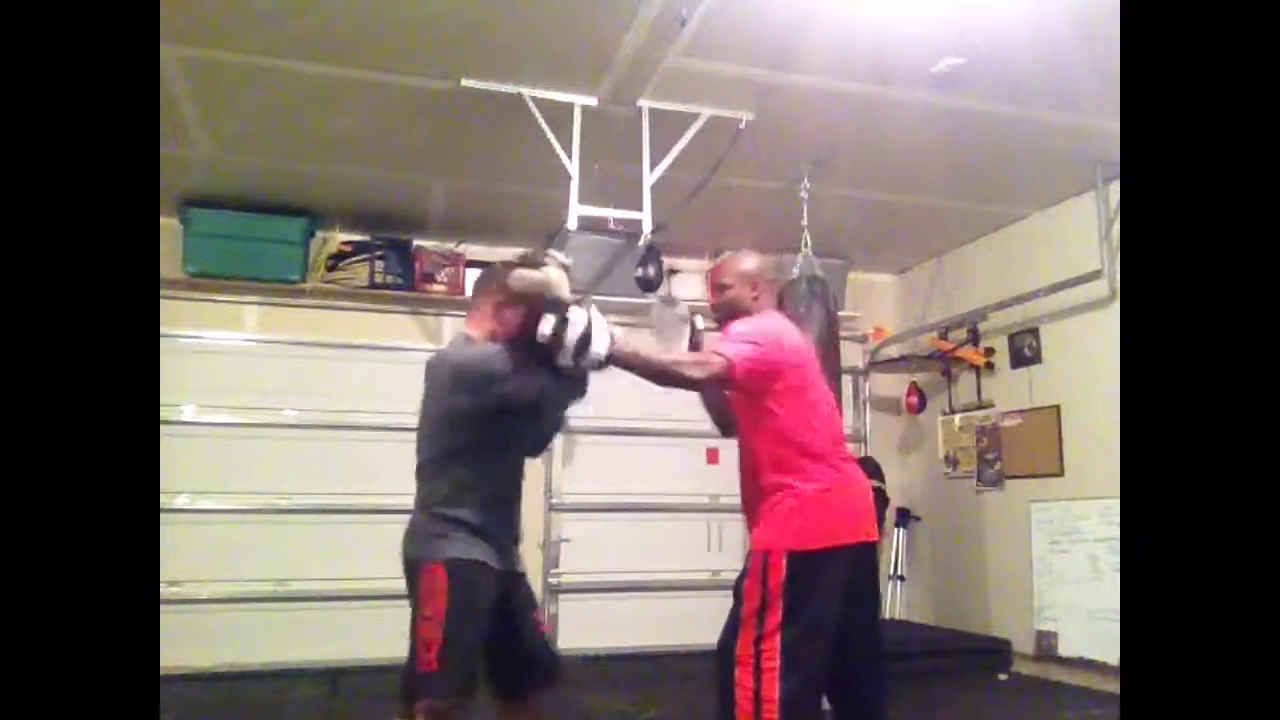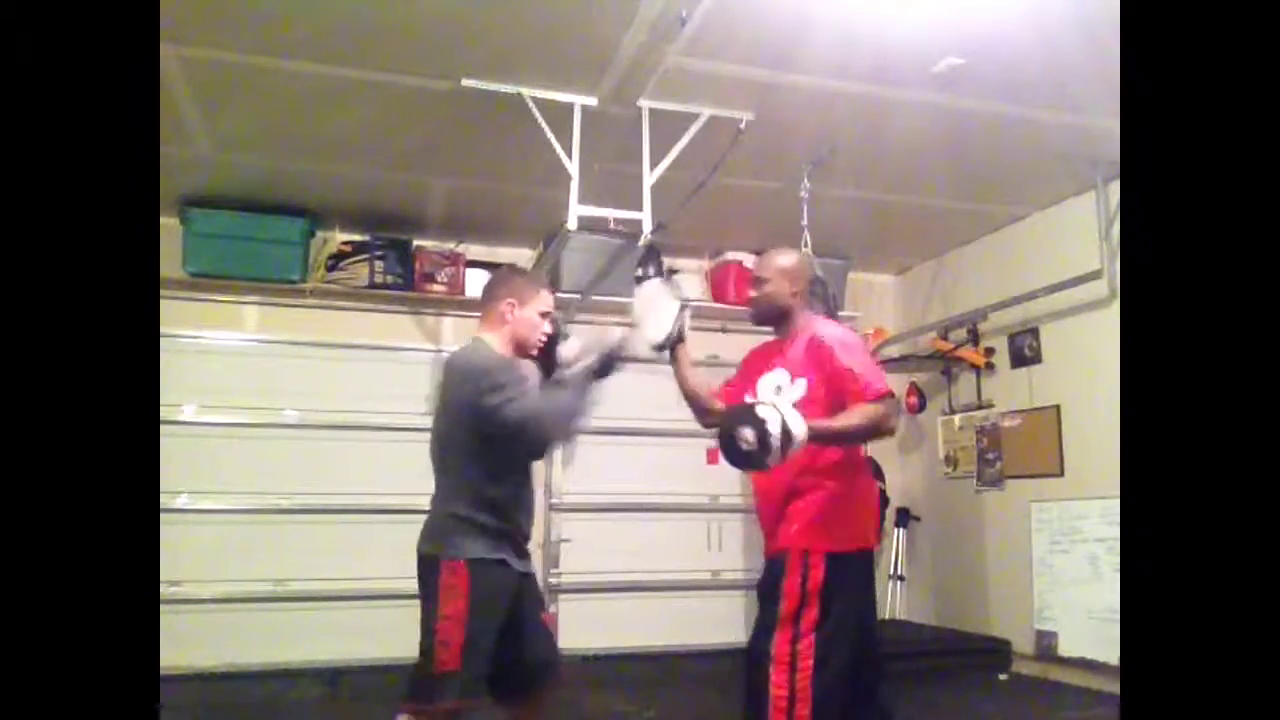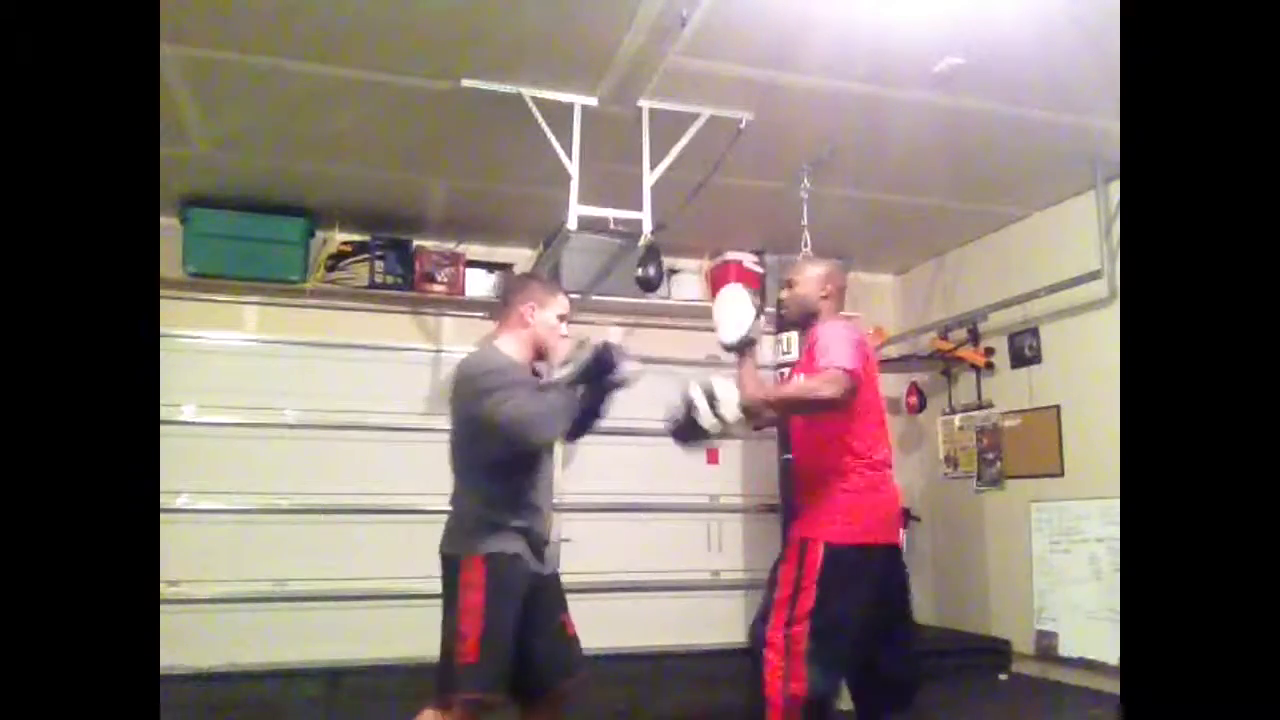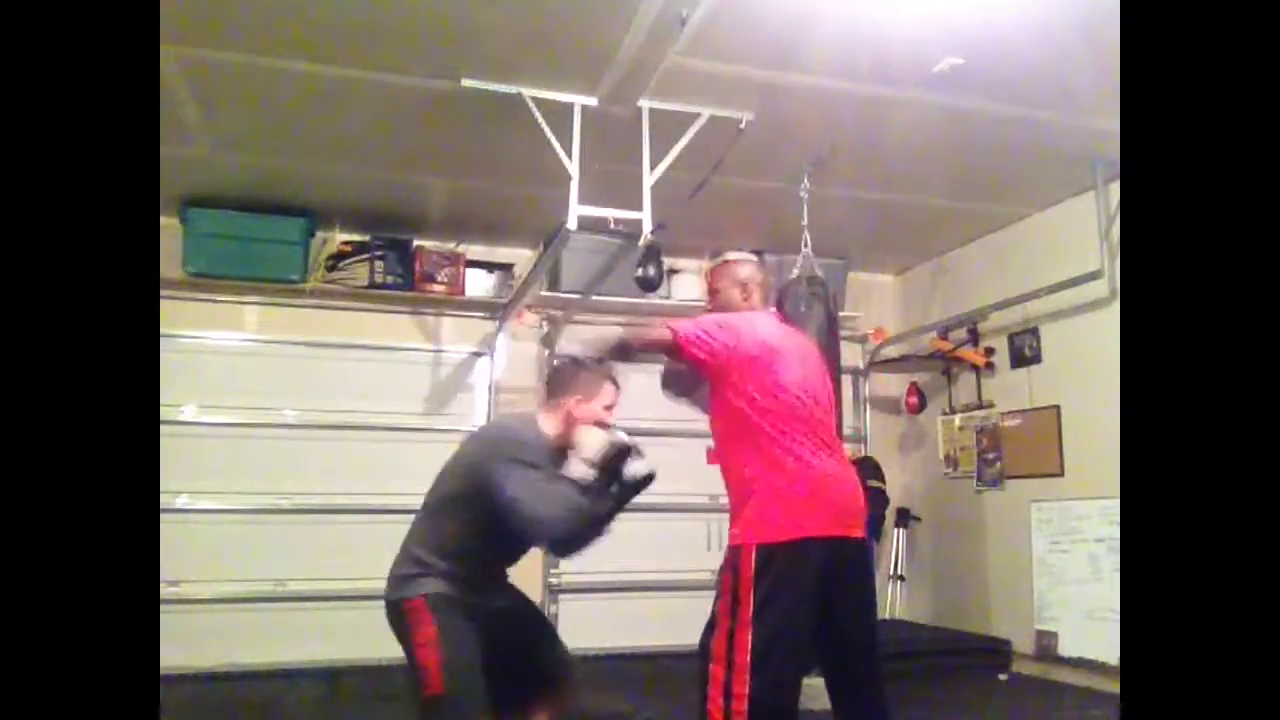
dt=0.5s
person 1, frame 1
left shoulder: (758, 332)
right shoulder: (770, 340)
left elbow: (702, 372)
right elbow: (732, 421)
left wrist: (610, 347)
right wrist: (690, 351)
left hip: (803, 523)
right hip: (845, 521)
left knee: (757, 666)
right knee: (853, 670)
person 1, frame 2
left shoulder: (833, 340)
right shoulder: (763, 358)
left elbow: (883, 415)
right elbow: (710, 411)
left wrist: (803, 429)
right wrist: (678, 348)
left hip: (827, 530)
right hip: (799, 531)
left knee: (785, 665)
right knee: (845, 666)
person 1, frame 3
left shoulder: (834, 335)
right shoulder: (813, 352)
left elbow: (830, 390)
right elbow: (764, 415)
left wrist: (740, 395)
right wrist: (742, 353)
left hip: (841, 519)
right hip: (867, 519)
left knee: (785, 645)
right knee: (882, 660)
person 1, frame 4
left shoulder: (729, 330)
right shoulder: (801, 343)
left elbow: (647, 339)
right wrist: (716, 396)
left hip: (780, 521)
right hip: (841, 512)
left knee: (742, 664)
right knee: (851, 663)
person 2, frame 1
left shoulder: (495, 364)
right shoulder: (469, 364)
left elbow: (532, 439)
right elbow: (553, 394)
left wrist: (551, 355)
left hip: (496, 554)
right hip: (452, 554)
left knee: (526, 682)
person 2, frame 2
left shoulder: (510, 370)
right shoulder: (477, 368)
left elbow: (531, 444)
right elbow: (547, 422)
right wrist: (588, 367)
left hip: (503, 554)
right hip: (466, 554)
left knee: (531, 679)
person 2, frame 3
left shoulder: (524, 375)
right shoulder: (483, 370)
left elbow: (569, 426)
right elbow: (534, 431)
left wrist: (596, 377)
right wrist: (571, 374)
left hip: (531, 552)
right hip: (484, 550)
left knee: (551, 680)
person 2, frame 4
left shoulder: (555, 453)
right shoulder: (509, 441)
left elbow: (565, 540)
right elbow: (545, 526)
left wrist: (617, 491)
right wrist: (583, 468)
left hip: (484, 590)
right hip: (432, 592)
left knee: (547, 680)
